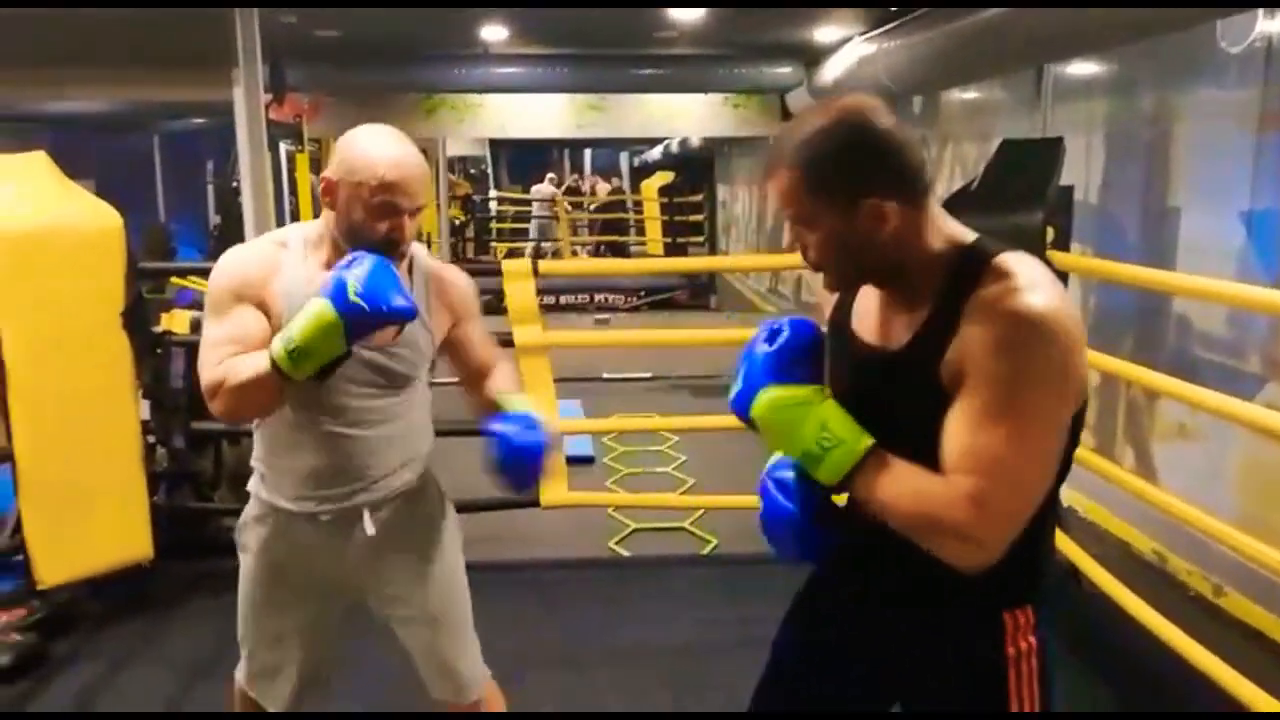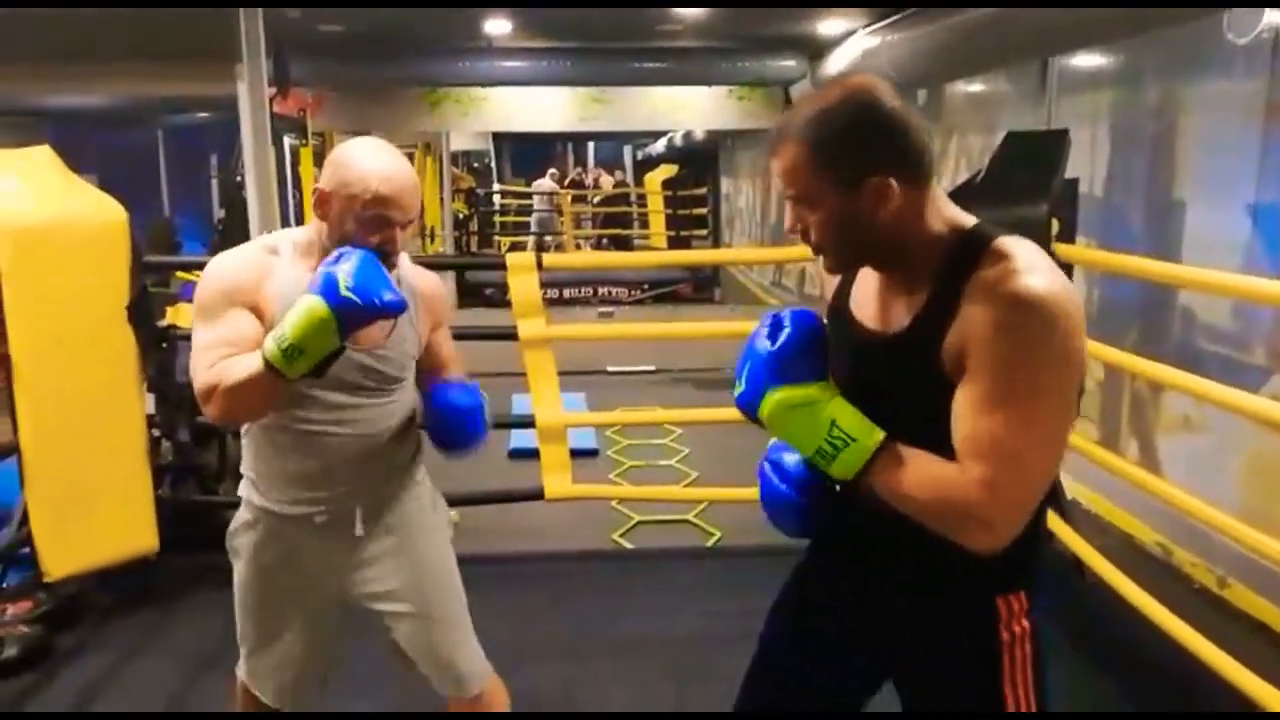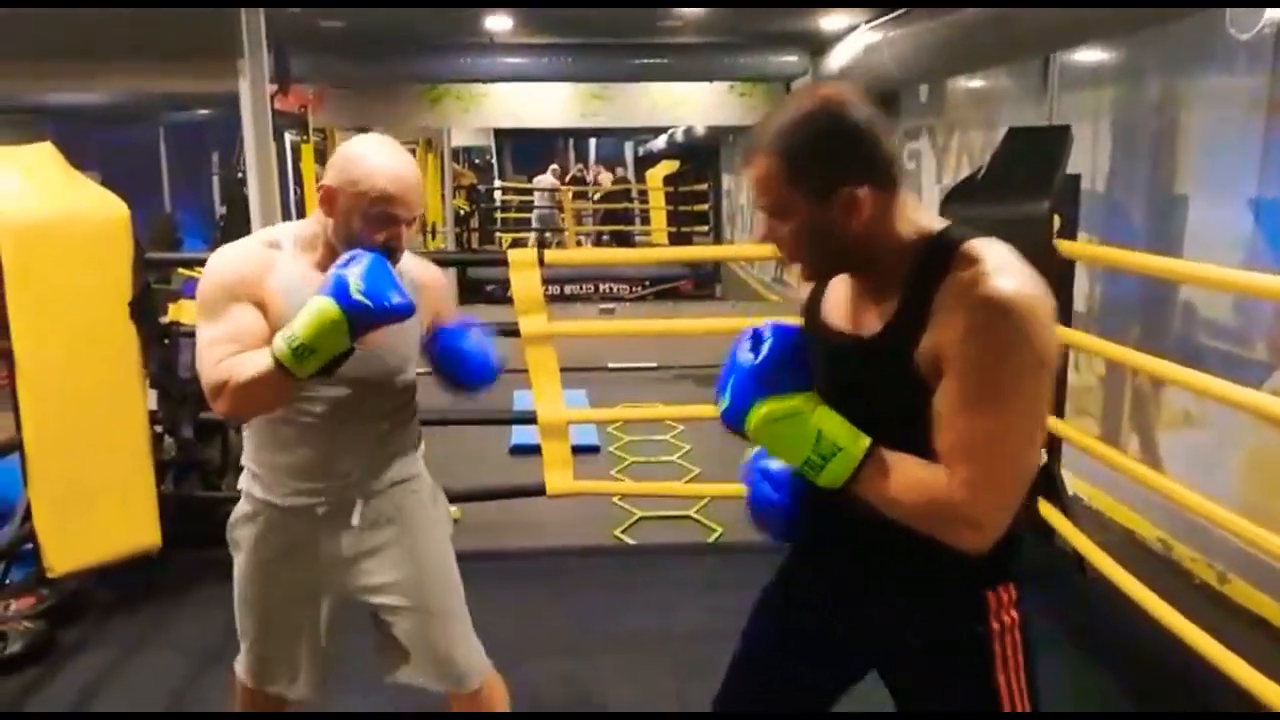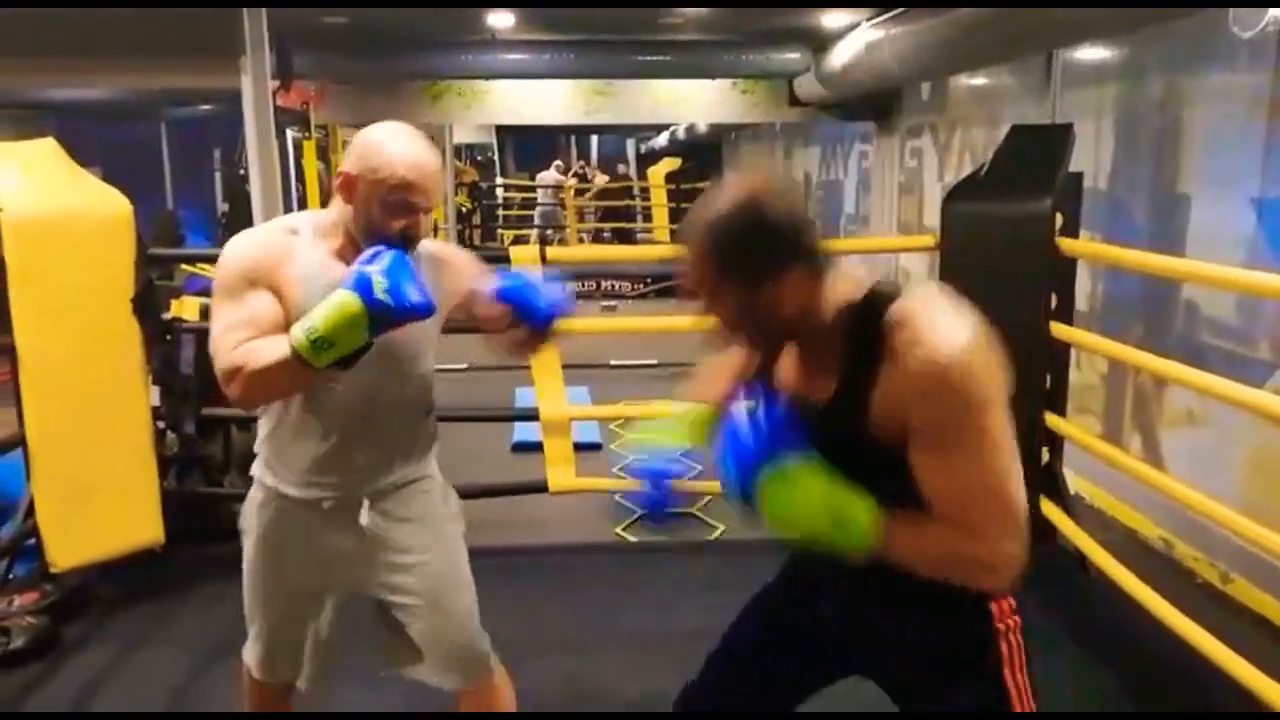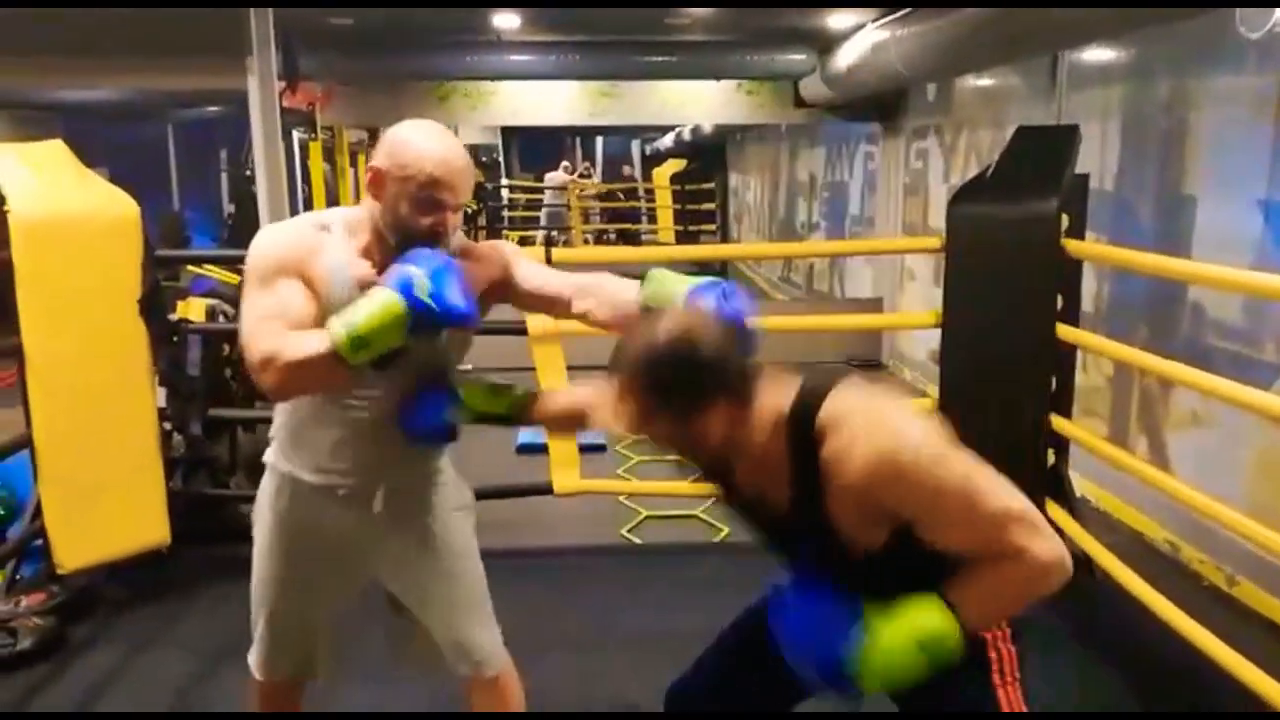
dt=0.1s
person 1, frame 1
left shoulder: (1018, 316)
right shoulder: (855, 284)
left elbow: (973, 534)
left wrist: (817, 436)
right wrist: (794, 458)
left hip: (972, 621)
right hip: (850, 582)
right knee: (781, 698)
person 1, frame 2
left shoulder: (1018, 298)
right shoulder: (856, 268)
left elbow: (987, 517)
left wrist: (830, 434)
right wrist: (796, 443)
left hip: (966, 606)
right hip: (843, 564)
right knee: (766, 701)
person 1, frame 3
left shoulder: (990, 296)
right shoulder: (833, 270)
left elbow: (975, 519)
left wrist: (814, 437)
right wrist: (778, 451)
left hip: (954, 596)
right hip: (835, 556)
right knee: (747, 701)
person 1, frame 4
left shoulder: (931, 356)
right shoulder: (771, 332)
left elbow: (994, 557)
left wrist: (837, 517)
left hip: (946, 611)
right hip: (835, 574)
right knee: (705, 706)
person 1, frame 5
left shoulder: (870, 455)
right shoulder: (713, 403)
left elbow: (1040, 557)
left wrist: (904, 639)
left hip: (945, 627)
right hip: (820, 610)
right knee: (692, 711)
person 2, frame 1
left shoulder: (441, 282)
right shoulder: (252, 269)
left elbow: (490, 369)
right elbow: (224, 397)
left wrist: (513, 418)
right wrist: (324, 330)
left hip: (407, 515)
right hip: (293, 520)
left knee: (465, 686)
right knee: (266, 684)
person 2, frame 2
left shoulder: (420, 289)
right shoulder: (241, 275)
left elbow: (442, 374)
right elbow: (219, 400)
left wrist: (462, 405)
right wrist: (315, 325)
left hip: (397, 514)
right hip: (284, 521)
left knee: (467, 681)
right knee: (268, 681)
person 2, frame 3
left shoulder: (420, 282)
right shoulder: (244, 269)
left elbow: (465, 348)
right elbow: (227, 393)
left wrist: (471, 355)
right wrist: (327, 324)
left hip: (395, 504)
right hip: (284, 511)
left knee: (463, 670)
right knee: (266, 675)
person 2, frame 4
left shoulder: (443, 266)
right shoulder: (262, 255)
left elbow: (505, 307)
right elbow: (241, 379)
left wrist: (532, 307)
right wrist: (347, 316)
left hip: (405, 500)
right hip: (295, 506)
left knee: (472, 662)
right knee: (273, 666)
person 2, frame 5
left shoulder: (474, 265)
right shoulder: (291, 250)
left elbow: (582, 293)
right elbow: (273, 371)
left wrist: (675, 293)
right wrist: (384, 316)
left hip: (419, 490)
right hip: (306, 493)
left knee: (481, 659)
right knee: (279, 663)
